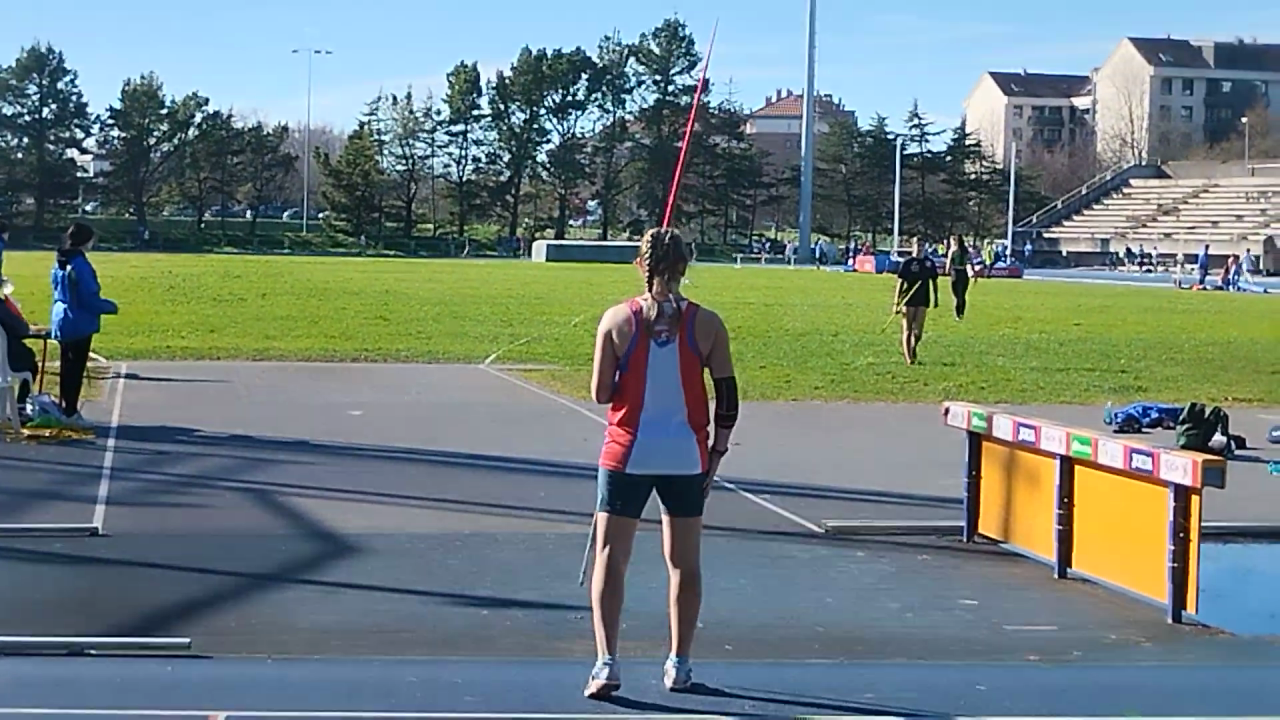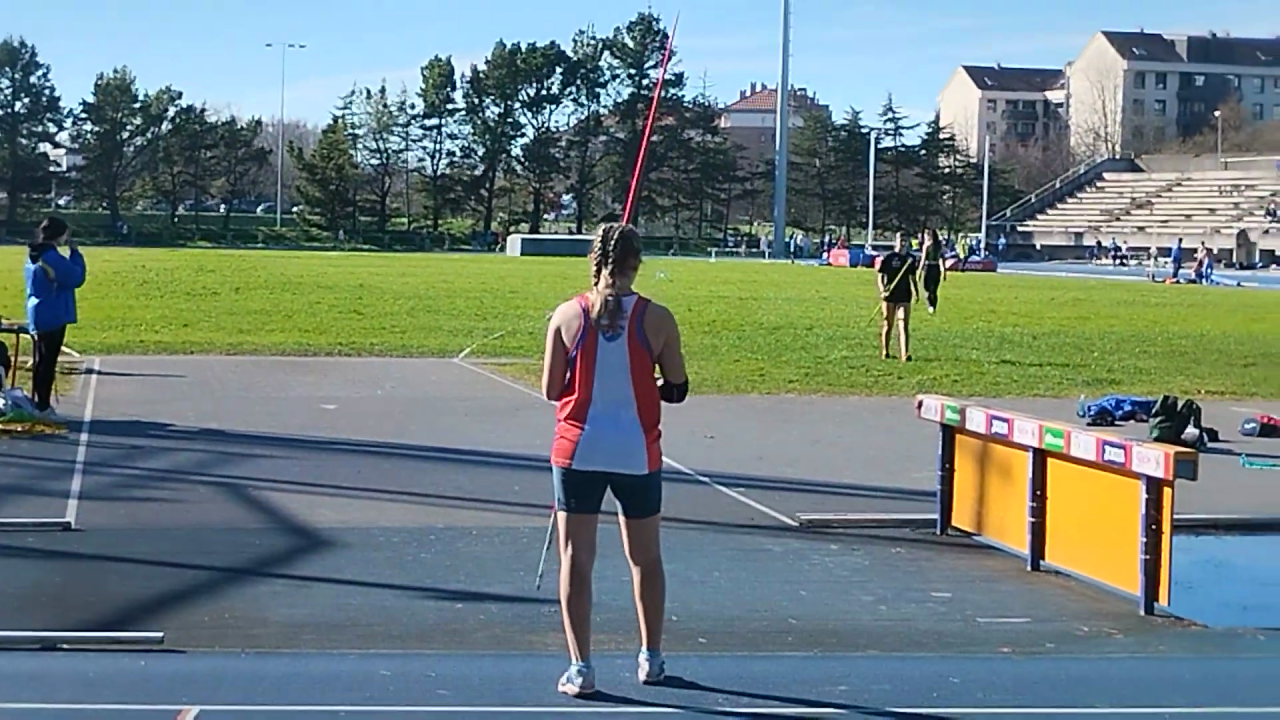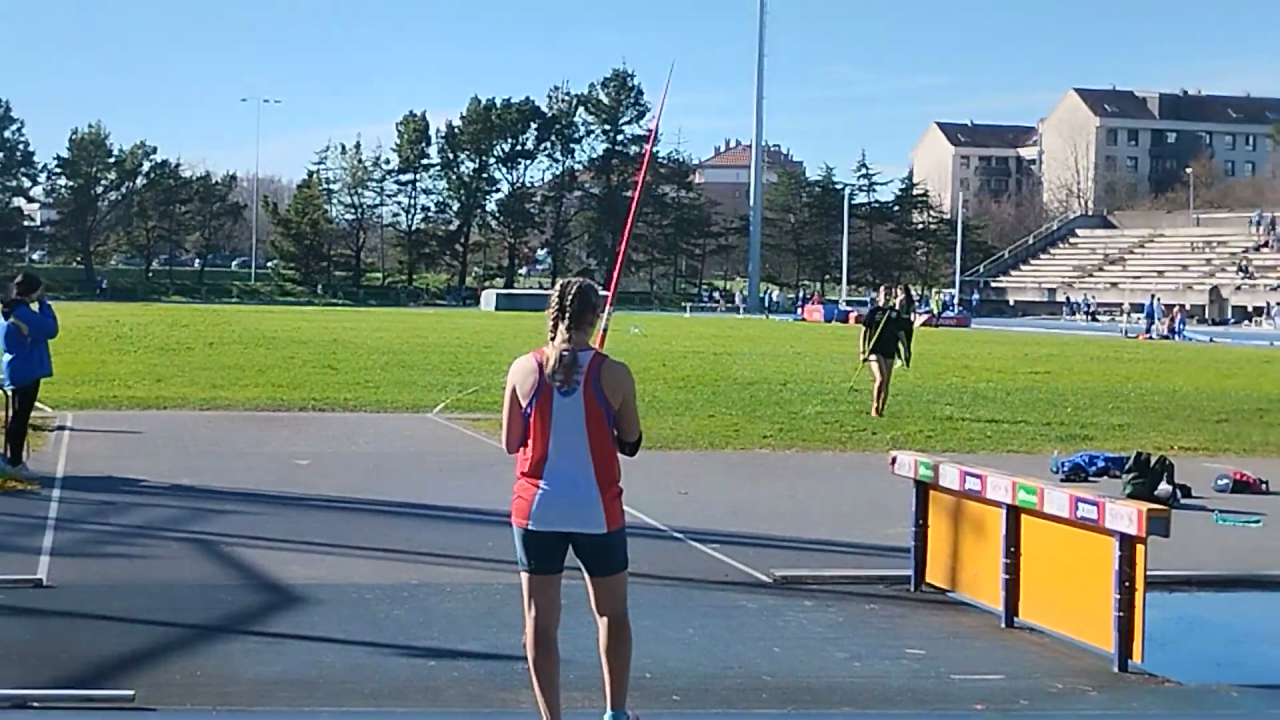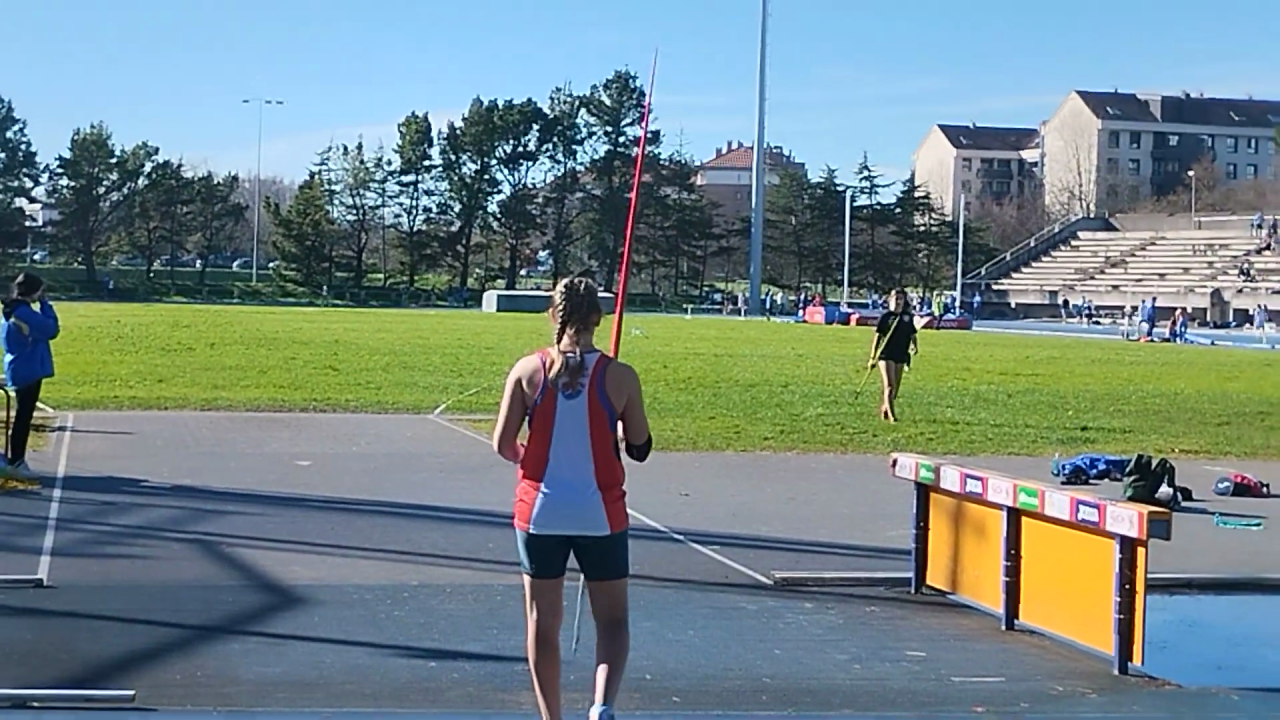
dt=0.3s
person 1, frame 1
left shoulder: (617, 320)
right shoulder: (706, 324)
left elbow: (601, 392)
right elbow: (727, 394)
right wrist: (717, 448)
left hip: (628, 453)
right hip: (685, 455)
left knee: (609, 557)
right knee: (684, 562)
left ankle: (607, 663)
right ankle: (678, 664)
person 1, frame 2
left shoulder: (567, 315)
right shoulder: (657, 318)
left elbow: (552, 390)
right elbow: (676, 390)
left hip: (578, 450)
right hip: (637, 453)
left knee: (575, 558)
right knee: (646, 559)
left ankle: (581, 669)
right ankle: (650, 658)
person 1, frame 3
left shoulder: (523, 370)
right shoulder: (614, 374)
left elbow: (511, 444)
right elbow: (630, 444)
left hip: (537, 509)
right hip: (597, 511)
left knee: (541, 618)
right knee: (613, 613)
person 1, frame 4
left shoulder: (528, 371)
right shoulder: (619, 376)
left elbow: (502, 444)
right elbow: (640, 449)
left hip: (541, 511)
right hip: (600, 514)
left knee: (543, 621)
right knee: (612, 621)
person 2, frame 1
left shoulder: (61, 262)
right shoulder: (80, 264)
right elbow: (90, 298)
right wrist: (110, 307)
left hip: (62, 322)
right hip: (78, 323)
left knee: (68, 368)
right knee: (76, 369)
left ankle: (67, 410)
right ankle: (70, 413)
person 2, frame 2
left shoulder: (35, 255)
right shoulder: (52, 258)
right elbow: (77, 278)
right wrist: (75, 252)
left hip: (39, 315)
right hip: (53, 317)
left knee: (42, 361)
right knee: (48, 362)
left ankle: (39, 404)
right ankle: (43, 408)
person 2, frame 3
right shoulder: (24, 313)
left elbow: (37, 328)
right elbow: (51, 329)
left wrist: (40, 303)
right wrist: (44, 303)
right hip: (26, 371)
left knee: (17, 417)
right knee: (21, 418)
person 2, frame 4
right shoulder: (24, 313)
left elbow: (38, 326)
right elbow: (51, 329)
left wrist: (41, 303)
right wrist: (44, 303)
left hip: (19, 371)
right hip: (27, 371)
left knee: (23, 417)
right knee: (23, 417)
